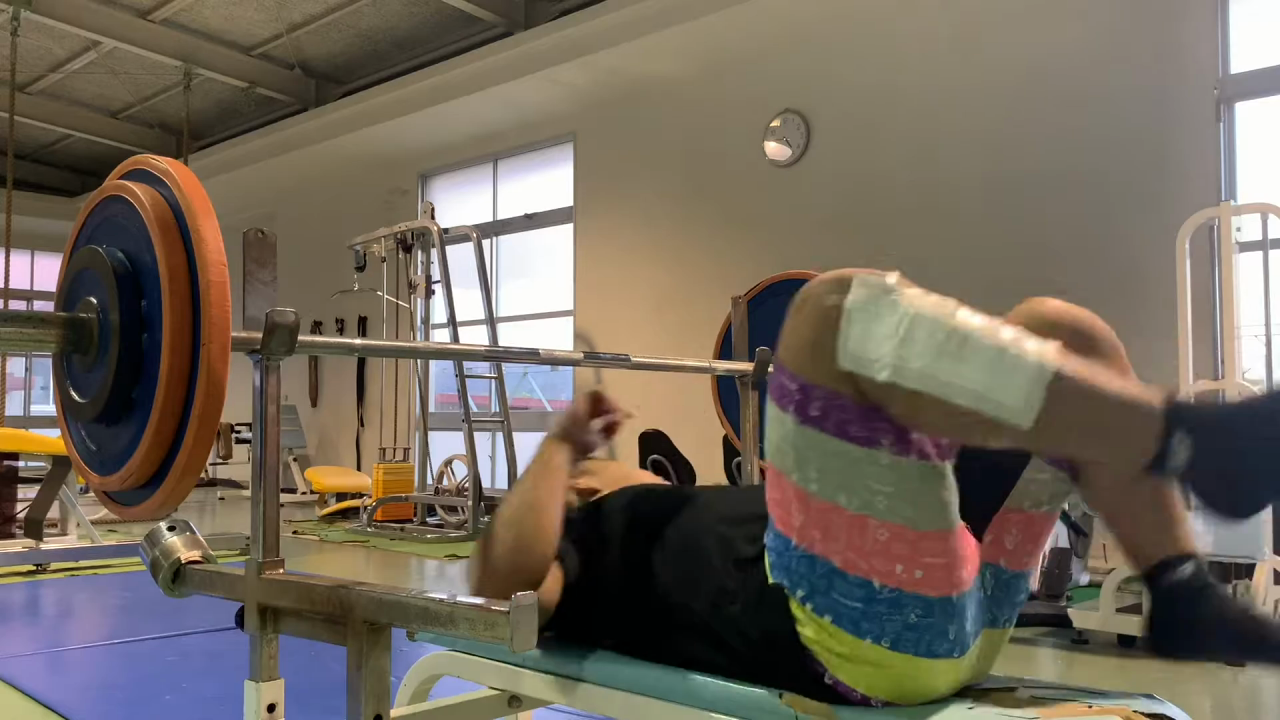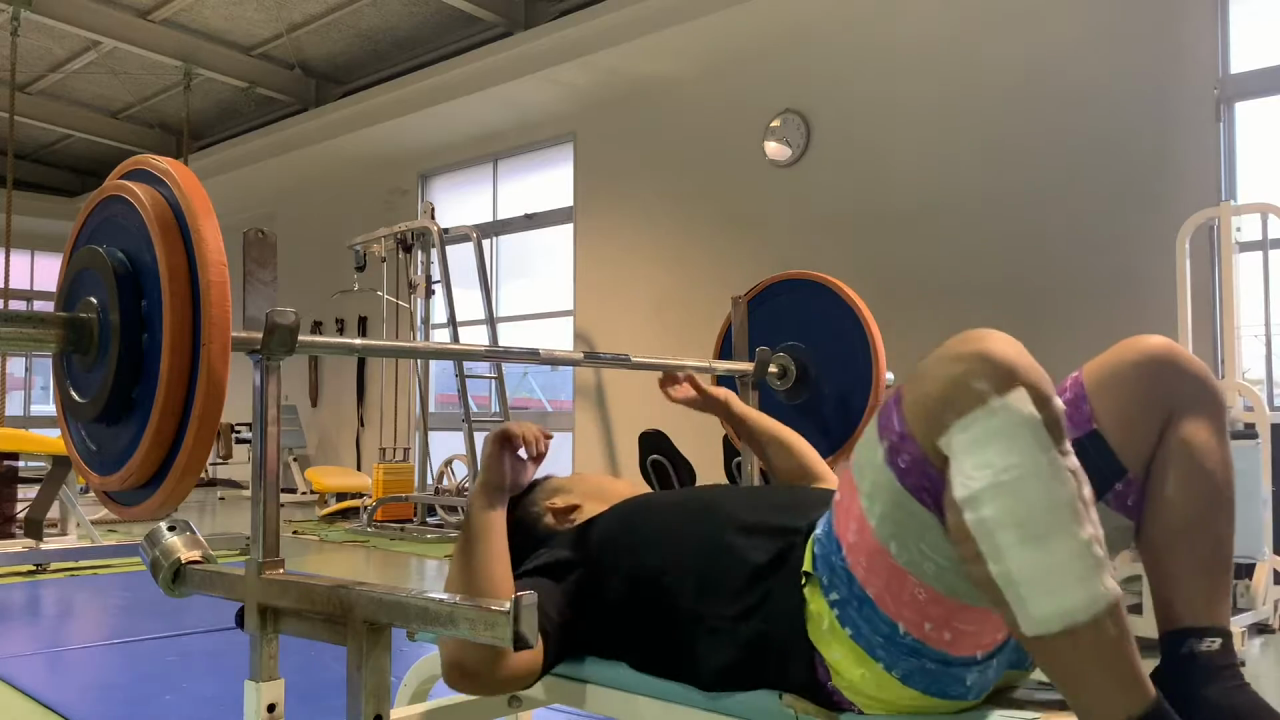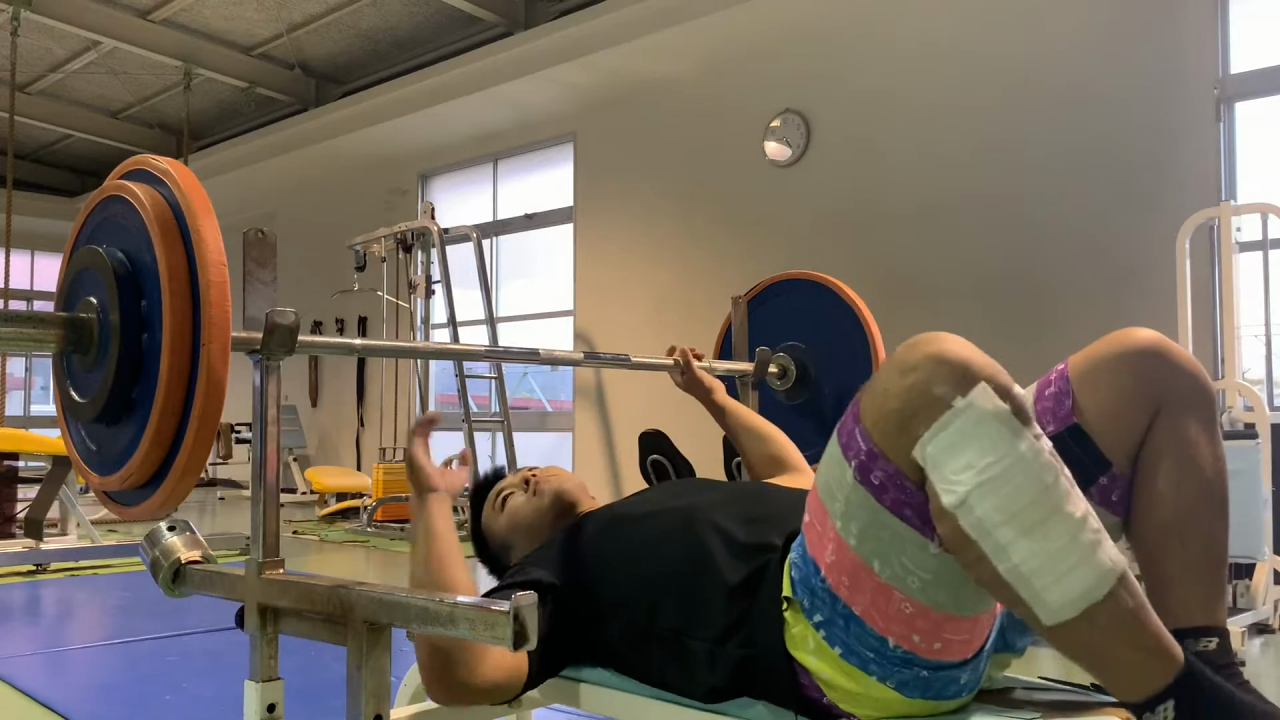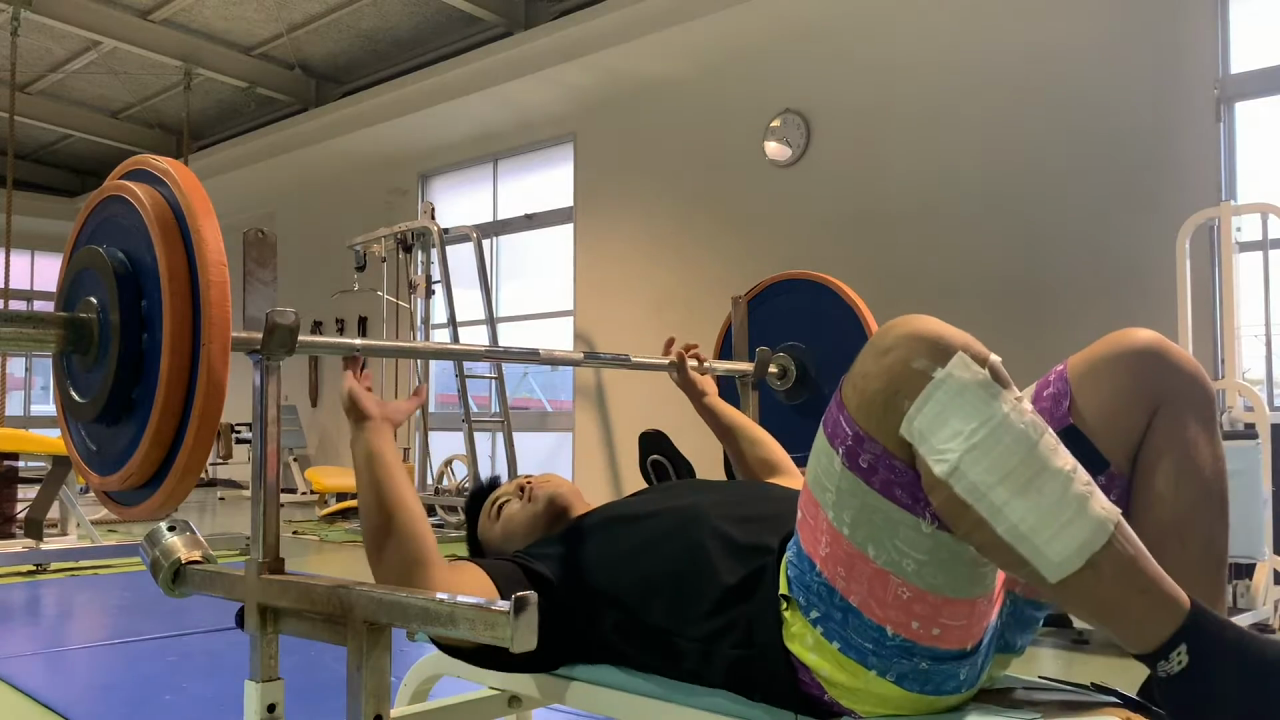
dt=0.4s
person 1, frame 1
left shoulder: (671, 516)
right shoulder: (589, 547)
right elbow: (503, 577)
right wrist: (560, 444)
left hip: (958, 603)
right hip: (863, 616)
left knee: (1055, 330)
right knee: (836, 305)
left ankle: (1183, 596)
right ankle: (1185, 444)
person 1, frame 2
left shoulder: (688, 525)
right shoulder: (577, 565)
left elbow: (820, 481)
left wrist: (732, 409)
right wrist: (489, 497)
left hip: (988, 611)
right hip: (870, 629)
left knee: (1161, 374)
right knee: (985, 370)
person 1, frame 3
left shoulder: (665, 518)
right shoulder: (554, 578)
left elbow: (789, 477)
left wrist: (717, 400)
right wrist: (431, 503)
left hip: (971, 588)
right hip: (850, 634)
left knee: (1151, 371)
right knee: (939, 374)
person 1, frame 4
left shoulder: (663, 522)
right shoulder: (547, 580)
left elbow: (783, 481)
right elbow: (417, 588)
left wrist: (709, 403)
right wrist: (373, 433)
left hip: (965, 592)
right hip: (845, 629)
left knee: (1148, 370)
right knee: (917, 354)
